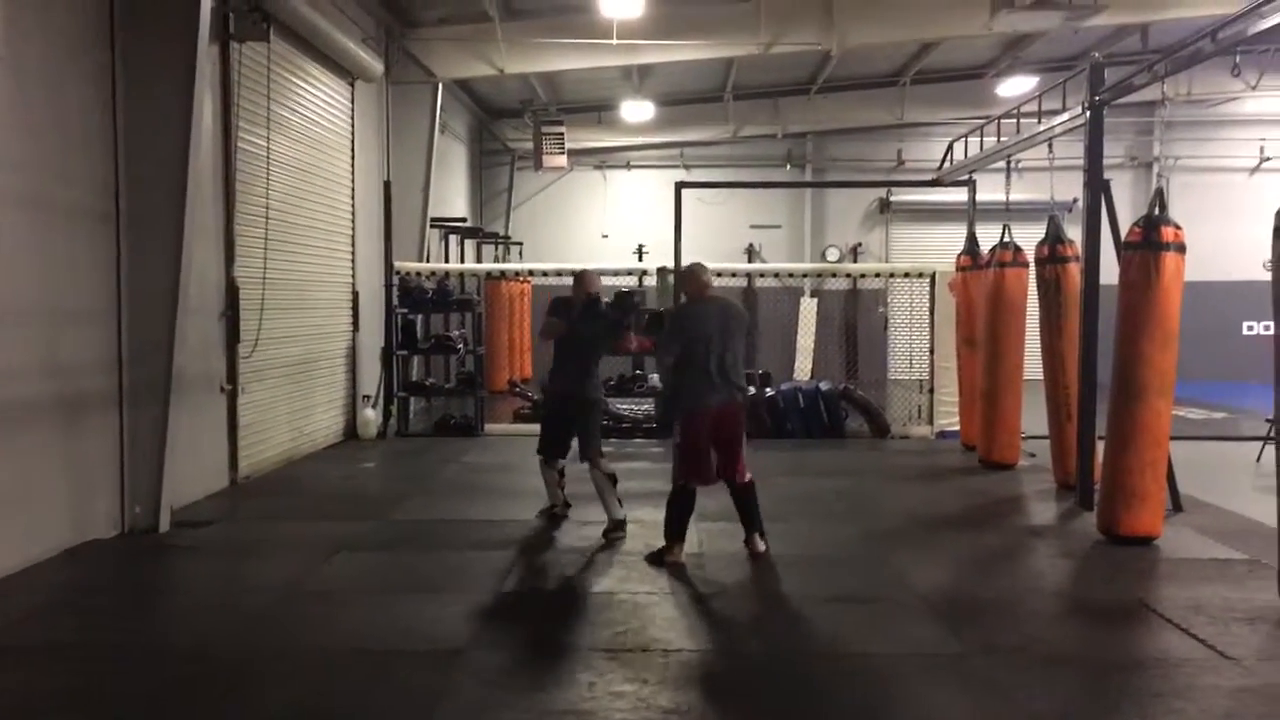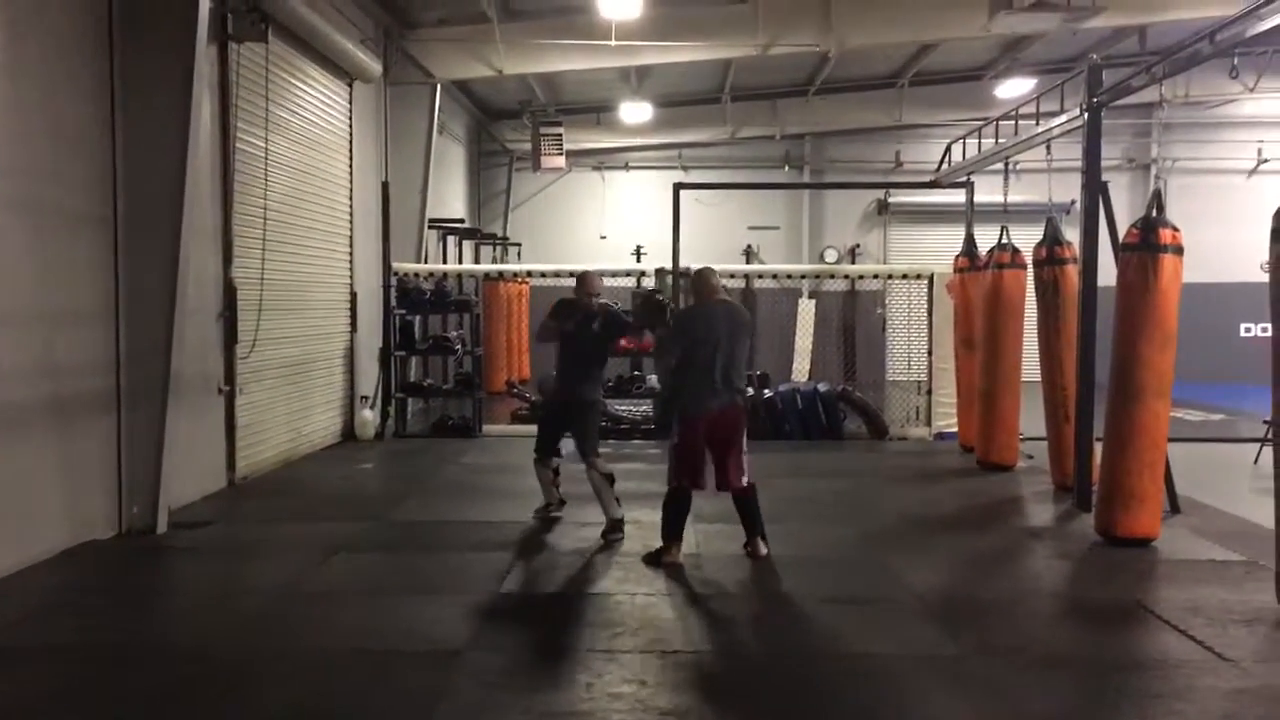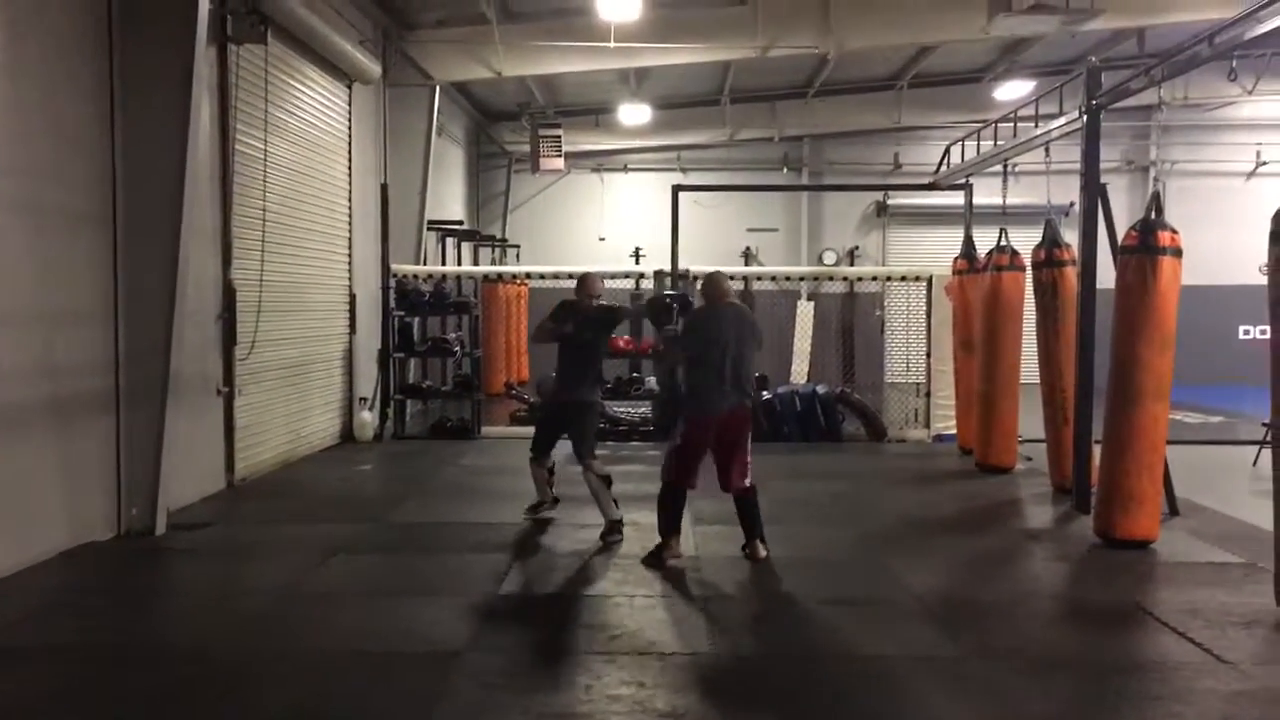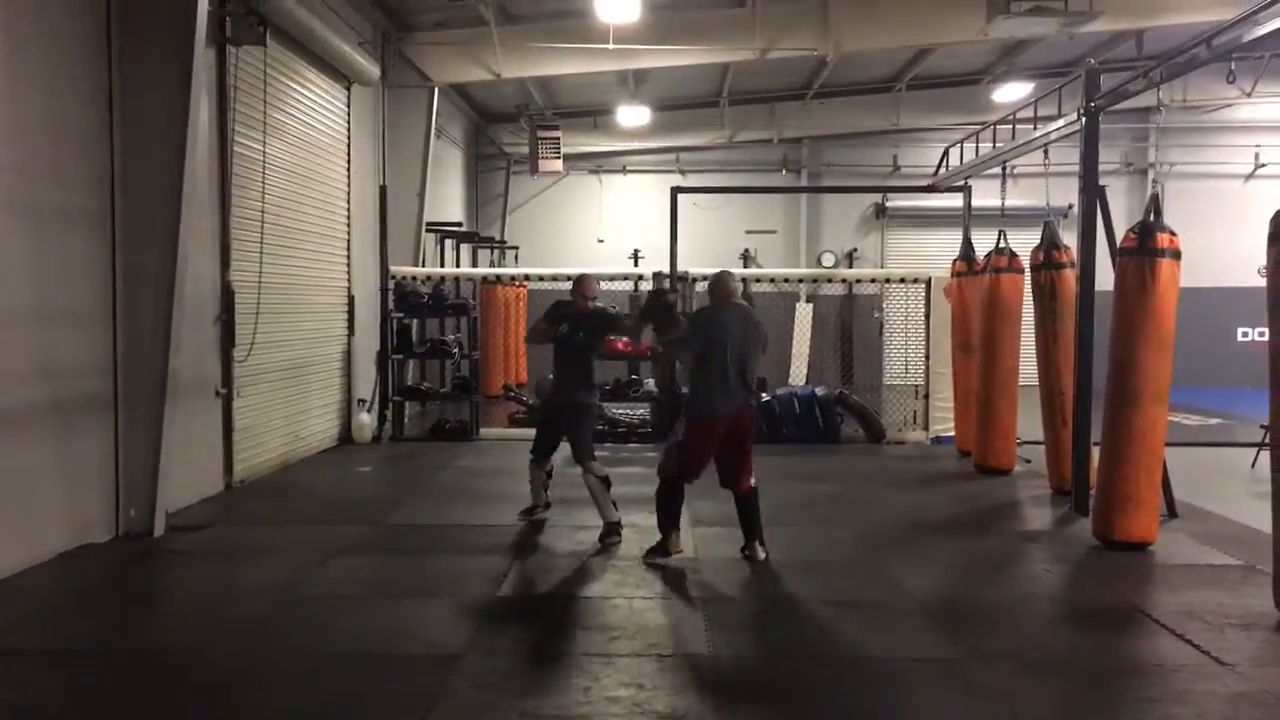
dt=0.1s
person 1, frame 1
left shoulder: (683, 314)
right shoulder: (736, 312)
left elbow: (665, 358)
left hip: (694, 405)
right hip: (731, 402)
left knee: (686, 478)
right knee: (739, 474)
left ankle: (674, 546)
right ankle: (756, 537)
person 1, frame 2
left shoulder: (689, 317)
right shoulder: (742, 316)
left elbow: (668, 359)
left wrist: (661, 338)
left hip: (694, 407)
right hip: (731, 406)
left knee: (681, 480)
right knee: (738, 477)
left ankle: (671, 547)
right ankle: (757, 541)
person 1, frame 3
left shoulder: (702, 317)
right shoulder: (751, 322)
left elbow: (679, 356)
left wrist: (669, 338)
left hip: (701, 409)
right hip: (738, 408)
left knee: (675, 477)
right knee: (741, 479)
left ankle: (670, 542)
right ankle: (756, 543)
person 1, frame 4
left shoulder: (706, 317)
right shoulder: (755, 323)
left elbow: (685, 355)
left wrist: (667, 340)
left hip: (706, 408)
right hip: (743, 409)
left knee: (673, 471)
right knee: (744, 479)
left ankle: (671, 537)
right ankle: (755, 545)
person 2, frame 1
left shoulder: (605, 314)
right shoulder: (561, 305)
right elbow: (546, 333)
left wrist: (624, 323)
right wrist: (576, 319)
left hip: (587, 395)
right hip: (558, 392)
left knee: (594, 457)
right knee: (548, 454)
left ankle: (617, 518)
right ankle: (558, 503)
person 2, frame 2
left shoulder: (607, 315)
right shoulder: (564, 308)
left elbow: (634, 332)
right elbow: (541, 335)
right wrist: (571, 327)
left hip: (587, 396)
right hip: (559, 392)
left knee: (591, 457)
right knee: (543, 454)
left ankle: (615, 518)
right ankle: (553, 500)
person 2, frame 3
left shoulder: (605, 313)
right shoulder: (567, 309)
left elbow: (632, 314)
right elbow: (537, 336)
right wrist: (564, 332)
left hip: (585, 397)
right hip: (559, 393)
left knee: (587, 459)
right knee: (539, 453)
left ankle: (614, 519)
right ankle: (546, 499)
person 2, frame 4
left shoulder: (598, 316)
right shoulder: (560, 310)
left elbow: (626, 327)
right elbow: (532, 336)
right wrist: (558, 333)
left hip: (582, 399)
right hip: (556, 395)
left knee: (586, 459)
right knee: (539, 455)
left ankle: (612, 521)
right ankle: (539, 502)
